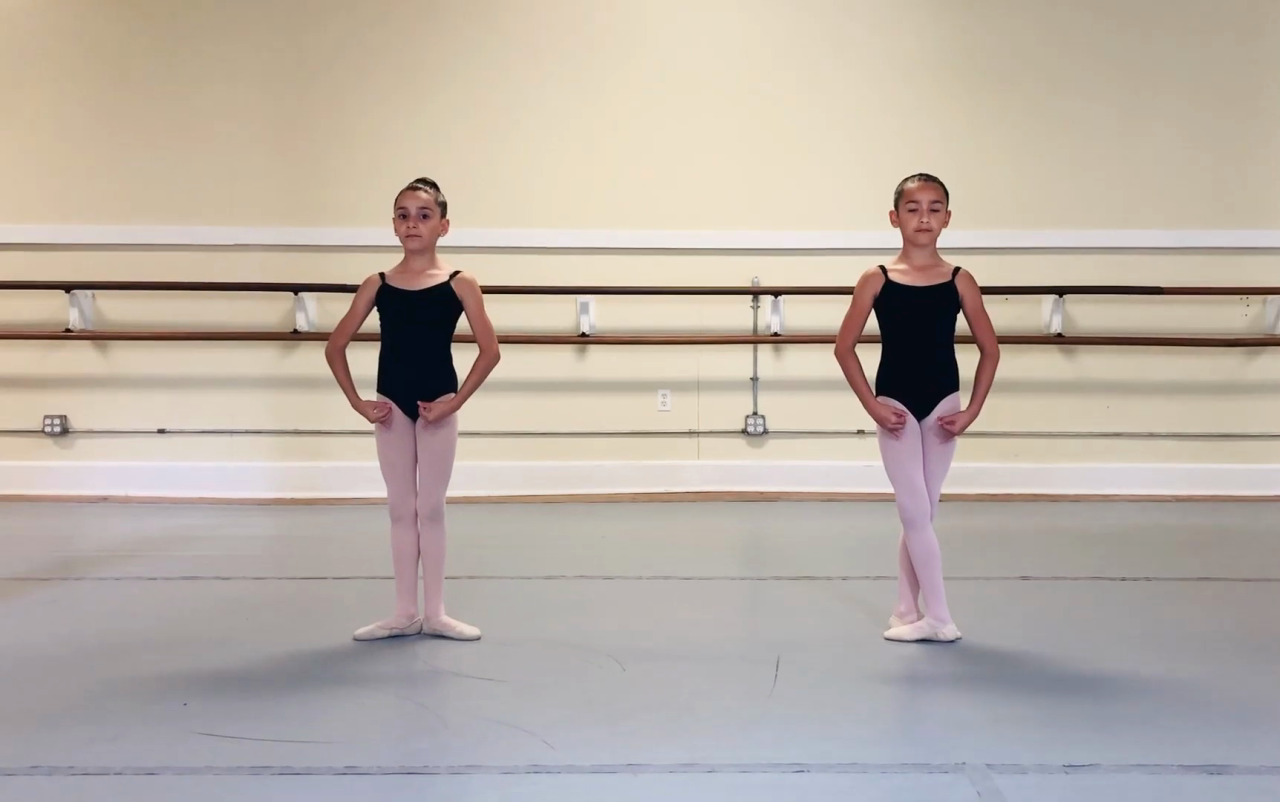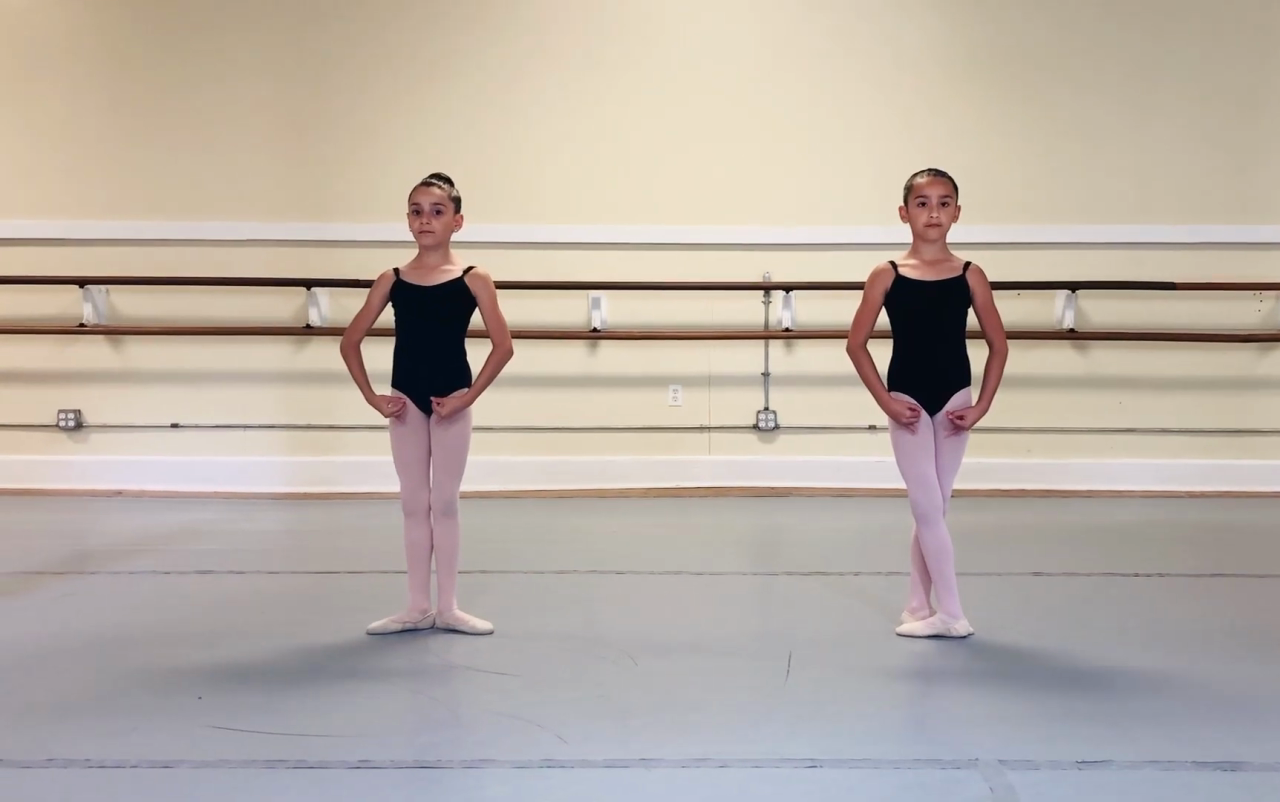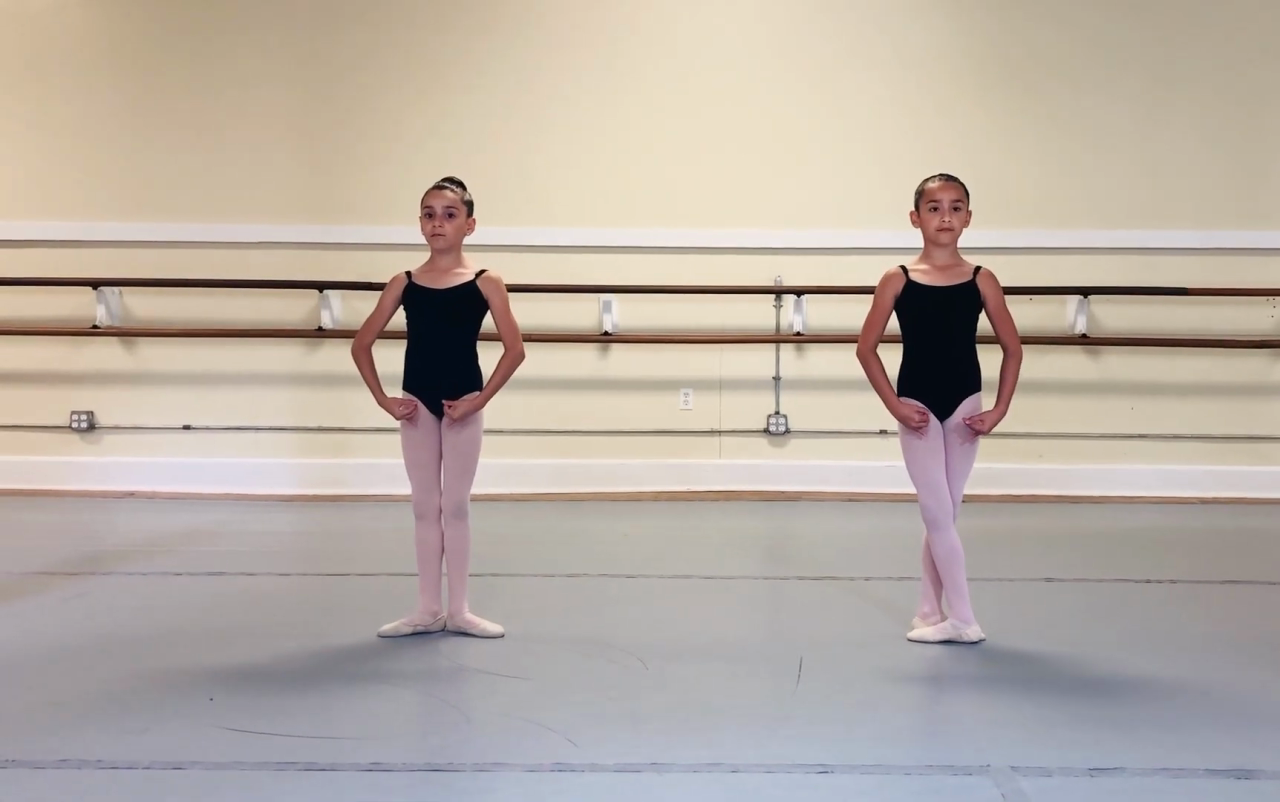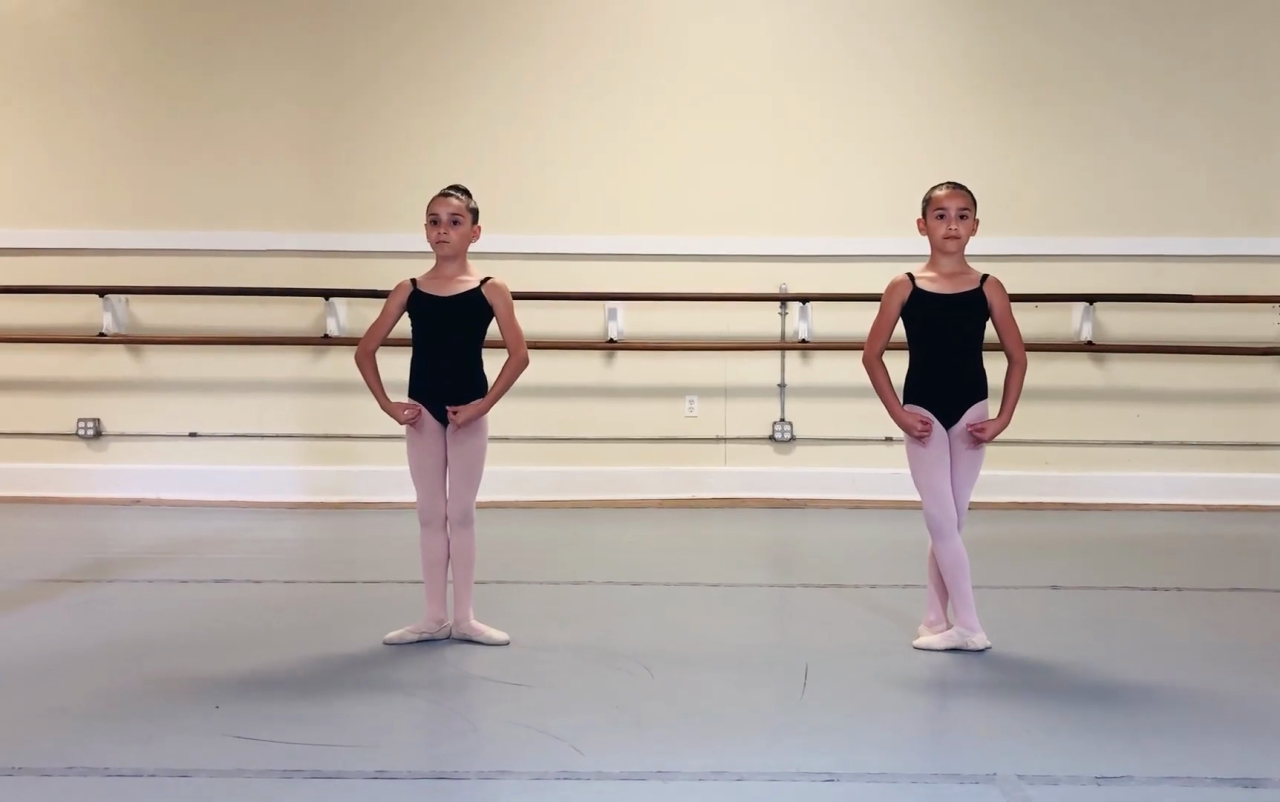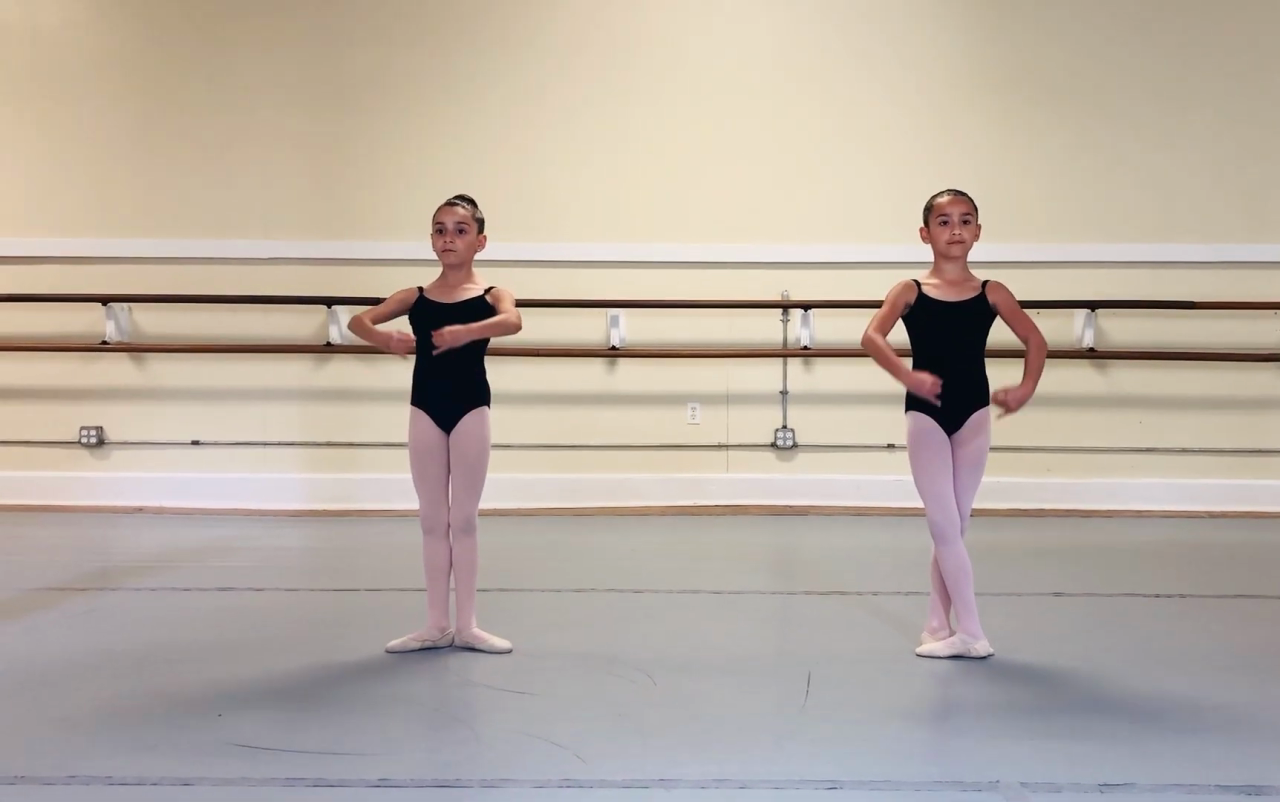
dt=0.5s
person 1, frame 1
left shoulder: (960, 280)
right shoulder: (876, 279)
left elbow: (989, 349)
right elbow: (844, 346)
left wrist: (972, 410)
right wrist: (871, 405)
left hip: (942, 403)
right hip: (895, 404)
left knee: (922, 515)
right knee: (915, 513)
left ankle: (906, 612)
right ankle: (938, 617)
person 1, frame 2
left shoulder: (970, 275)
right shoulder: (887, 275)
left elbow: (998, 345)
right elbow: (856, 343)
left wrist: (982, 405)
right wrist: (886, 402)
left hip: (954, 399)
right hip: (908, 400)
left knee: (935, 510)
right knee: (928, 509)
left ankle: (919, 607)
right ankle: (950, 613)
person 1, frame 3
left shoulder: (981, 280)
right shoulder: (897, 280)
left elbow: (1012, 347)
right elbow: (866, 347)
left wrist: (1000, 408)
right wrist: (894, 405)
left hip: (964, 404)
right hip: (917, 405)
left knee: (944, 515)
right knee: (937, 514)
left ankle: (930, 613)
right ankle: (962, 618)
person 1, frame 4
left shoulder: (988, 288)
right shoulder: (903, 287)
left elbow: (1016, 357)
right elbow: (872, 354)
left wrist: (1003, 417)
right wrist: (897, 414)
left hip: (970, 411)
right hip: (923, 411)
left knee: (951, 522)
right knee: (941, 521)
left ankle: (935, 620)
right ankle: (968, 625)
person 1, frame 5
left shoulder: (991, 293)
right shoulder: (910, 291)
left elbow: (1035, 340)
right elbow: (871, 336)
left wrist: (1027, 384)
right wrist: (906, 375)
left hip: (974, 415)
right hip: (926, 414)
left knee: (954, 527)
right knee: (944, 525)
left ankle: (939, 626)
right ankle: (970, 632)
person 2, frame 1
left shoulder: (459, 284)
right shoulder: (377, 285)
left elbow: (490, 351)
right elbow: (335, 347)
left wrist: (456, 402)
right wrist: (357, 402)
left hip: (437, 405)
right hip: (391, 406)
left knee: (432, 509)
right knee: (401, 510)
left ankle: (434, 613)
right ankle: (405, 612)
person 2, frame 2
left shoulder: (473, 279)
right shoulder: (391, 280)
left elbow: (503, 346)
right elbow: (349, 342)
left wrist: (469, 396)
right wrist: (372, 397)
left hip: (451, 402)
right hip: (406, 401)
left knee: (445, 503)
right knee: (414, 504)
left ankle: (447, 606)
right ankle: (418, 606)
person 2, frame 3
left shoulder: (485, 283)
right shoulder: (404, 283)
left elbow: (515, 349)
right elbow: (361, 344)
left wrist: (482, 398)
right wrist: (383, 399)
left hip: (463, 403)
right hip: (417, 403)
left knee: (456, 506)
right knee: (425, 506)
left ankle: (458, 610)
right ankle: (428, 609)
person 2, frame 4
left shoulder: (491, 290)
right shoulder: (409, 290)
left elbow: (519, 354)
right elbow: (365, 350)
left wrist: (485, 403)
right wrist: (387, 403)
left hip: (468, 410)
right hip: (422, 410)
left knee: (462, 513)
right knee: (430, 513)
left ankle: (464, 617)
right ankle: (435, 616)
person 2, frame 5
left shoulder: (491, 297)
right shoulder: (415, 297)
left elbow: (512, 322)
right elbow: (358, 320)
left wrist: (467, 333)
right wrist: (381, 337)
left hip: (470, 411)
right hip: (425, 411)
left knee: (463, 520)
right knee: (432, 520)
left ankle: (467, 625)
right ankle: (437, 624)
